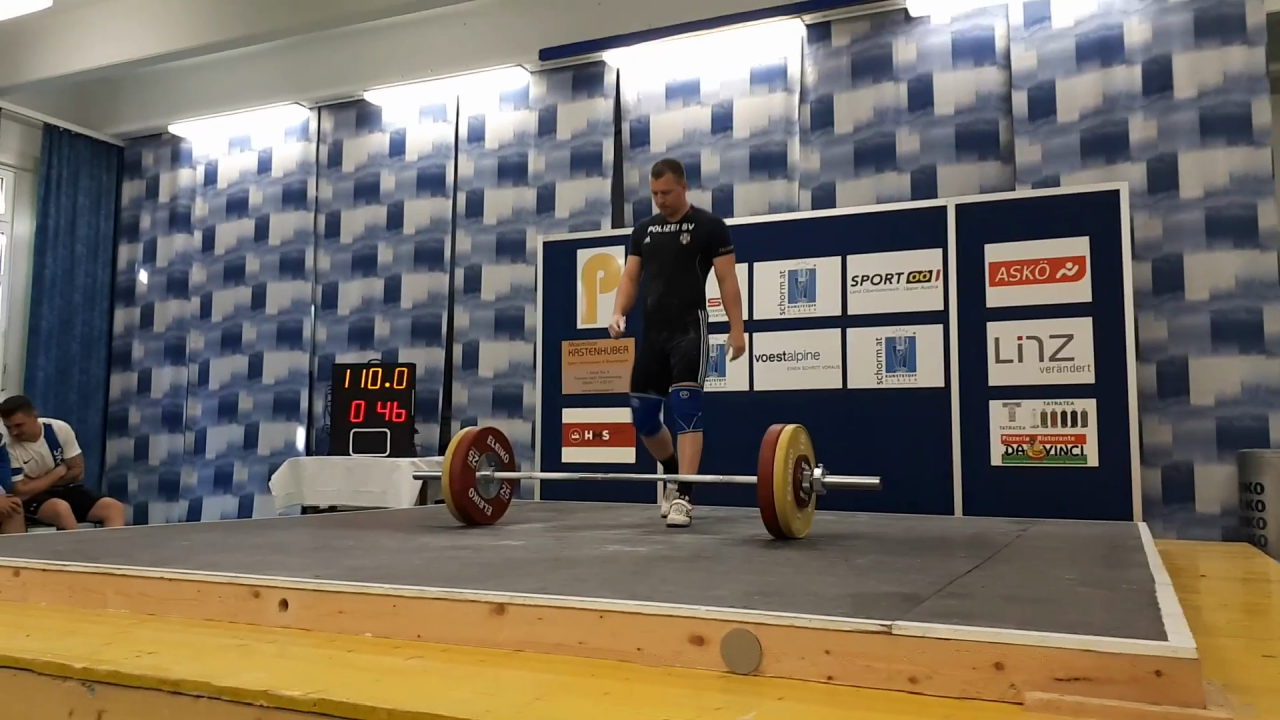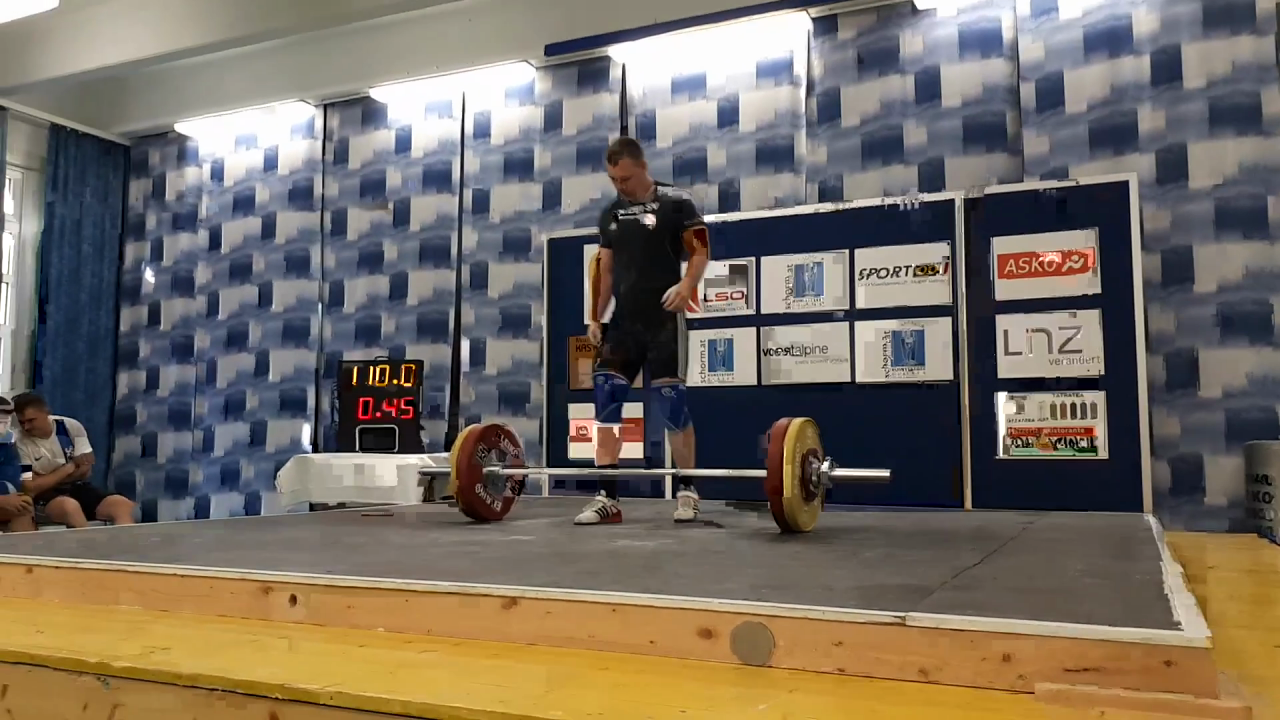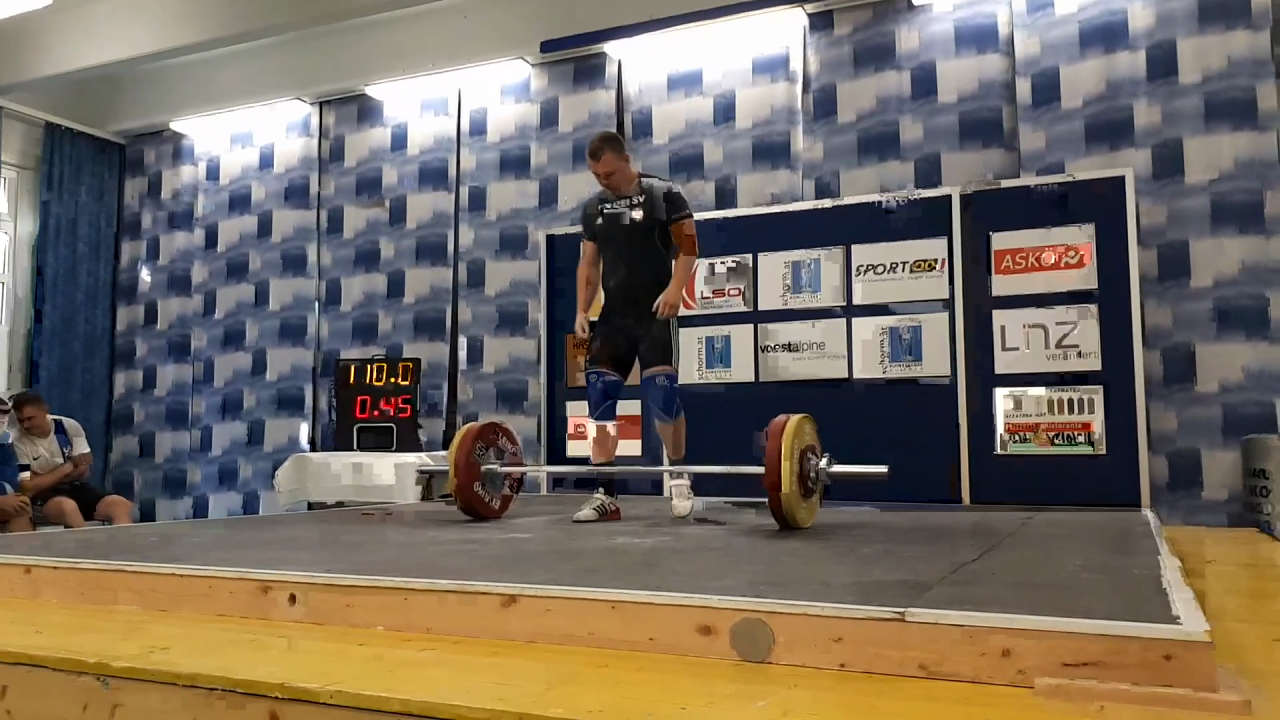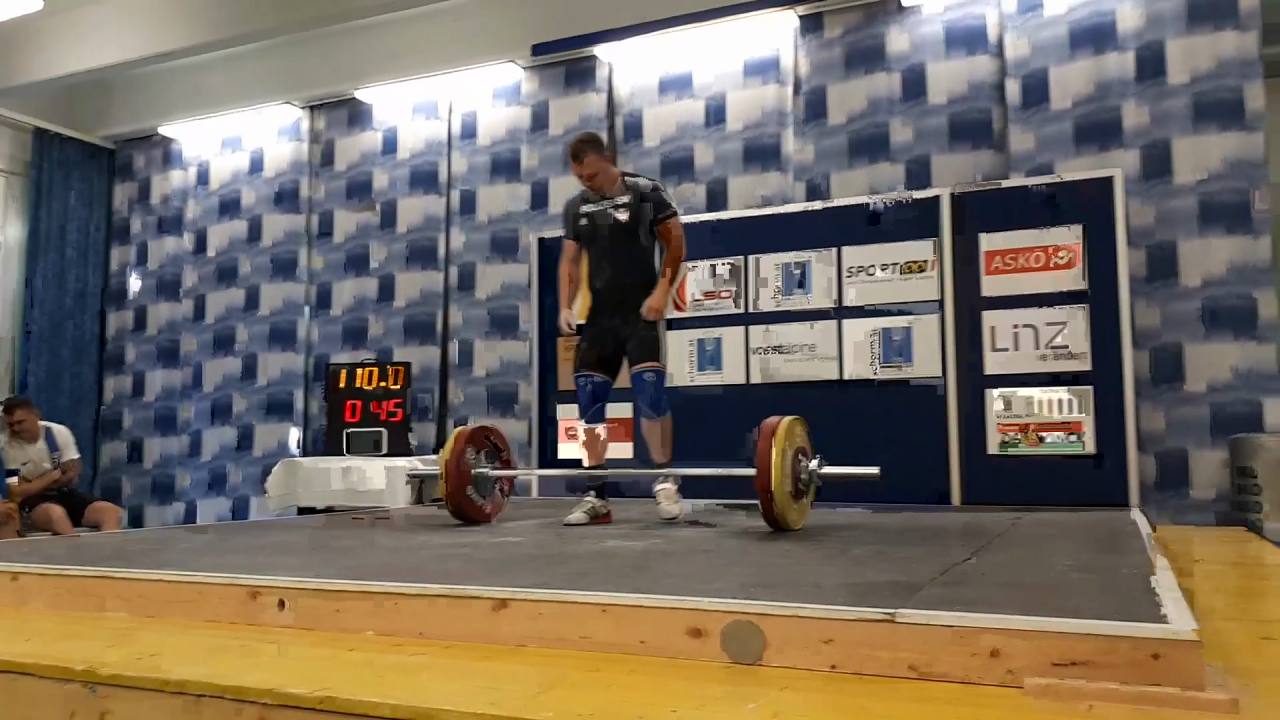
dt=0.1s
person 1, frame 1
left shoulder: (708, 225)
right shoulder: (644, 229)
left elbow: (727, 275)
right elbow: (631, 279)
left wrist: (736, 325)
right wrist: (618, 314)
left hip: (688, 329)
right hip: (649, 330)
left knee: (685, 410)
right knee: (643, 412)
left ankle: (685, 499)
right ankle: (672, 477)
person 1, frame 2
left shoulder: (676, 203)
right shoulder: (611, 214)
left elbow: (699, 250)
left wrist: (687, 285)
right wrist: (595, 314)
left hip: (663, 317)
right hip: (624, 319)
left knee: (671, 402)
right knee: (605, 400)
left ankle: (687, 490)
right ankle: (607, 497)
person 1, frame 3
left shoulder: (662, 194)
right shoulder: (593, 208)
left elbow: (688, 244)
right elbow: (588, 263)
left wrist: (675, 286)
right wrist: (582, 310)
left hip: (654, 312)
right hip: (614, 314)
left knee: (662, 394)
right knee: (599, 396)
left ankle: (679, 476)
right ankle: (606, 494)
person 1, frame 4
left shoulder: (647, 193)
right shoulder: (575, 207)
left elbow: (674, 243)
right elbow: (569, 261)
left wrist: (662, 290)
right wrist: (565, 306)
left hip: (640, 312)
right hip: (600, 314)
left knee: (650, 392)
right knee: (588, 399)
left ankle: (664, 479)
right ankle: (596, 497)
